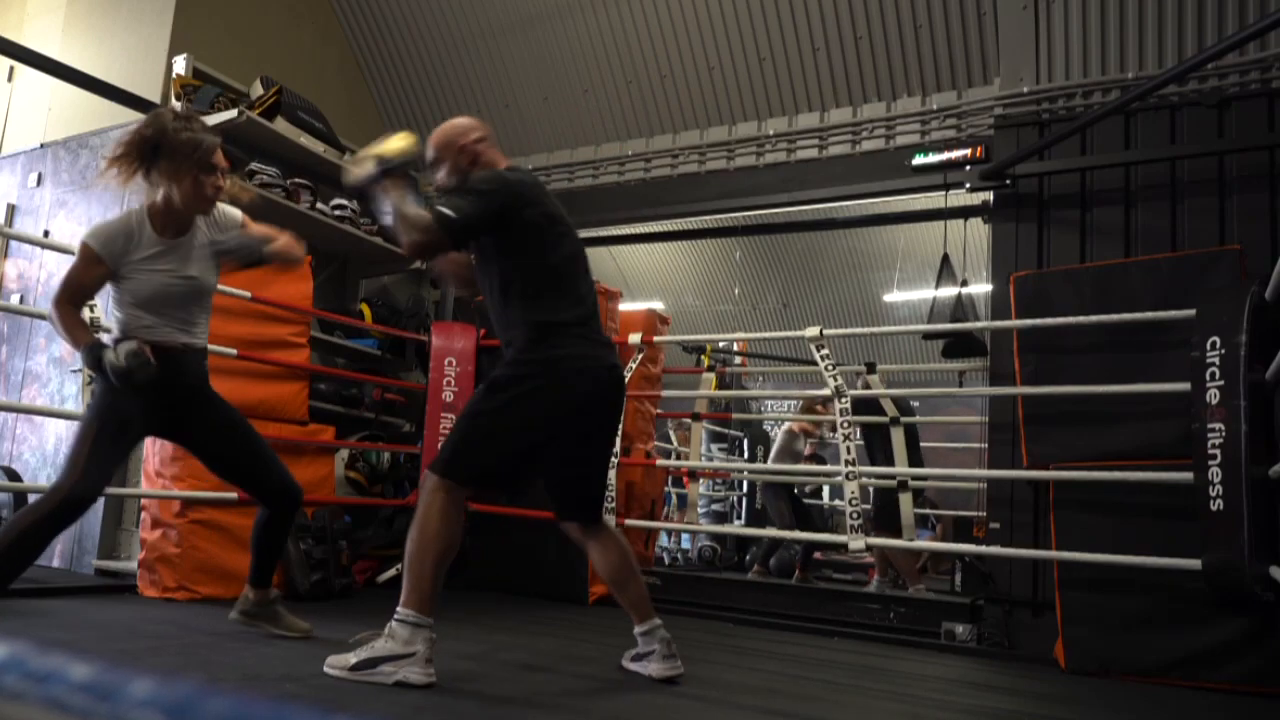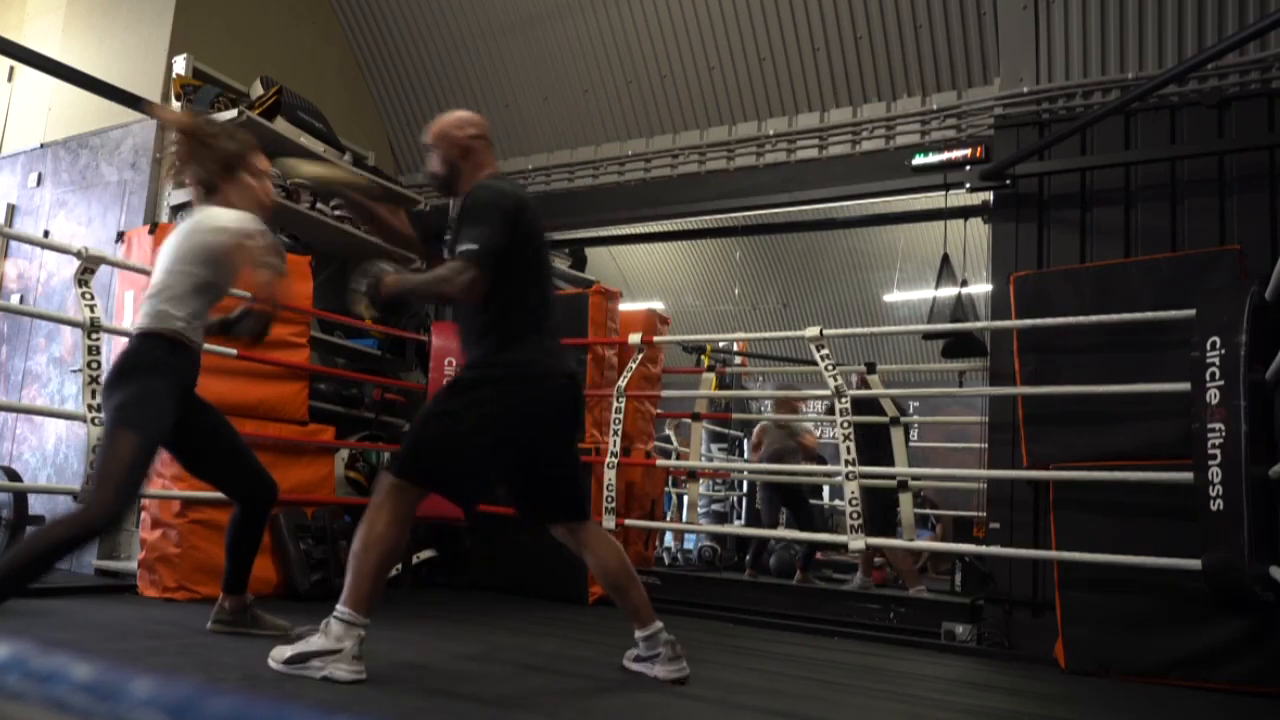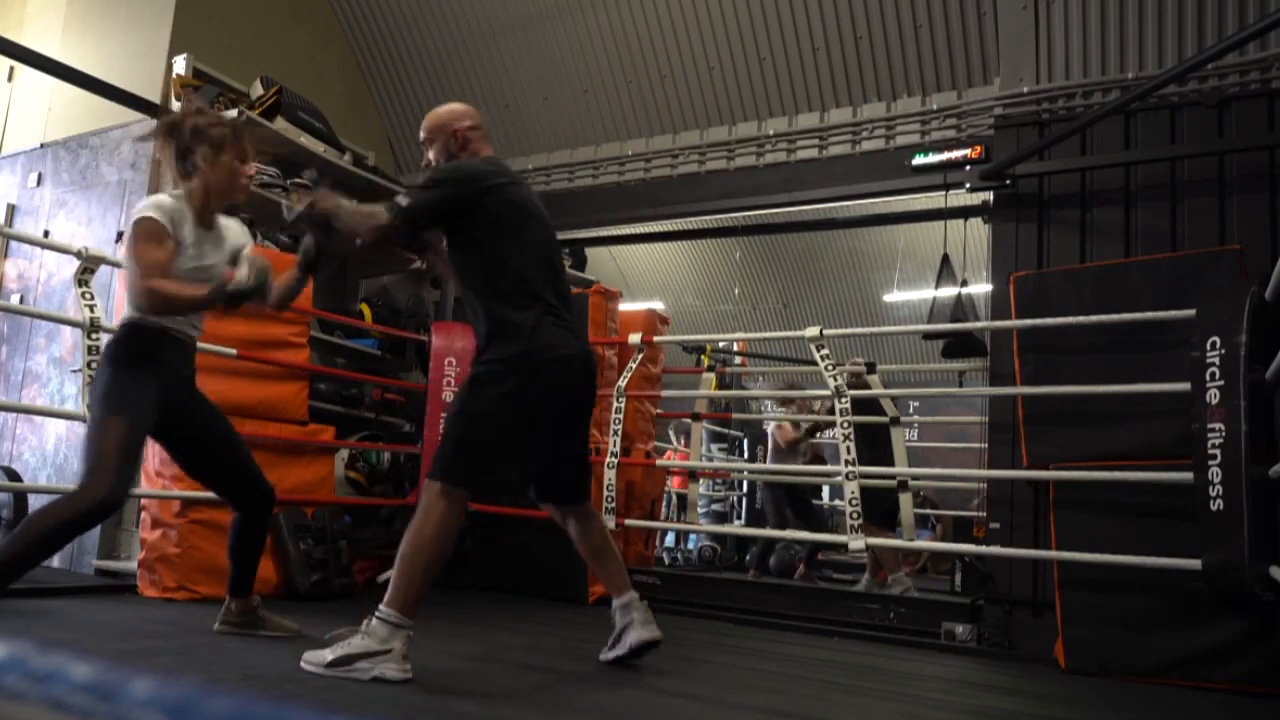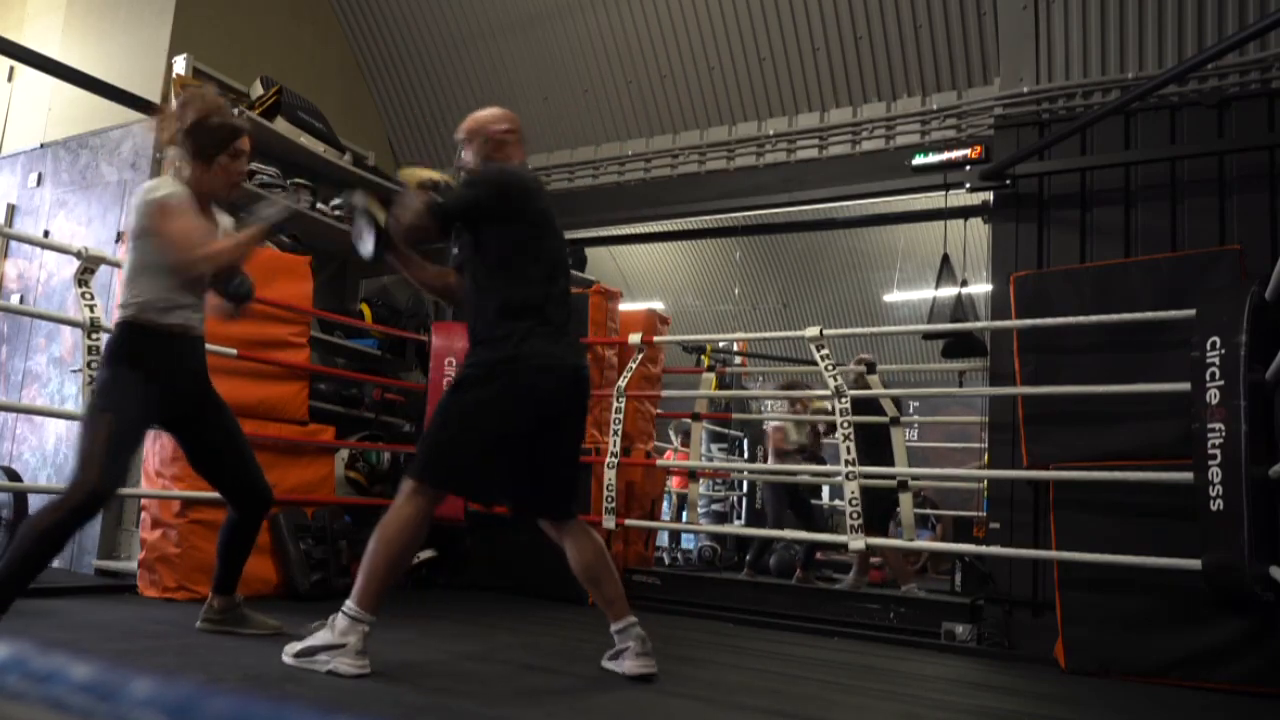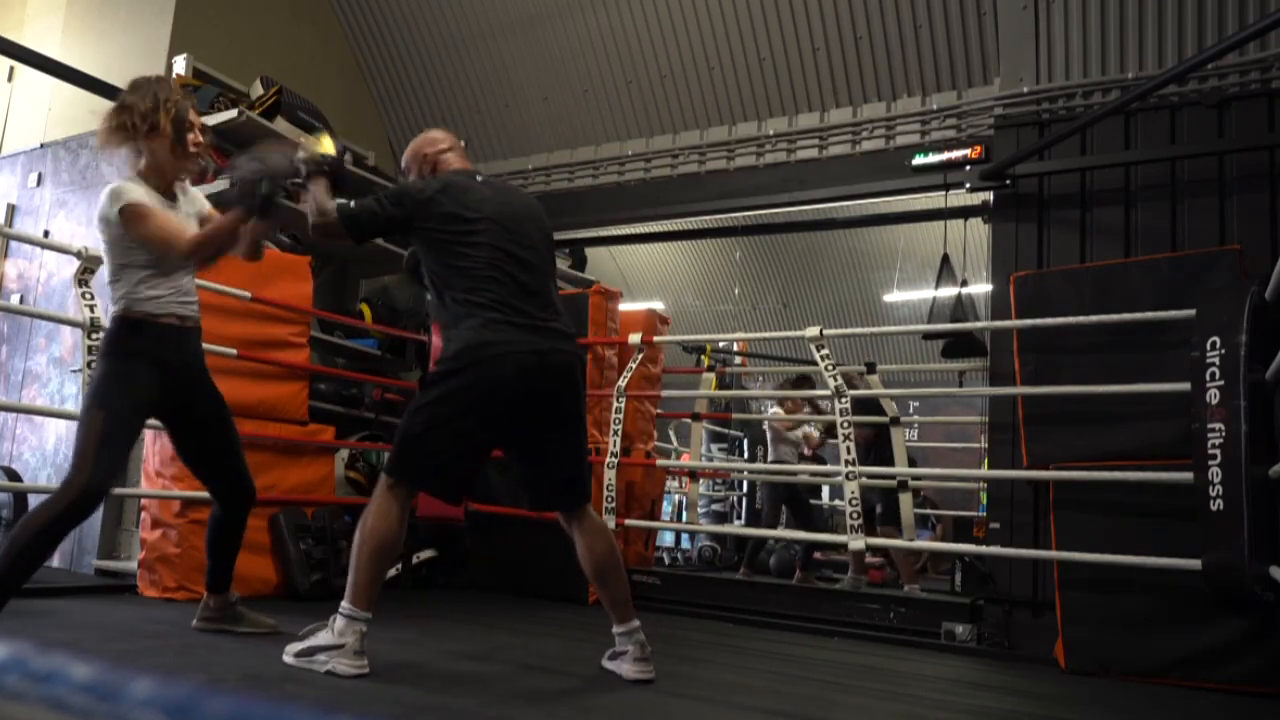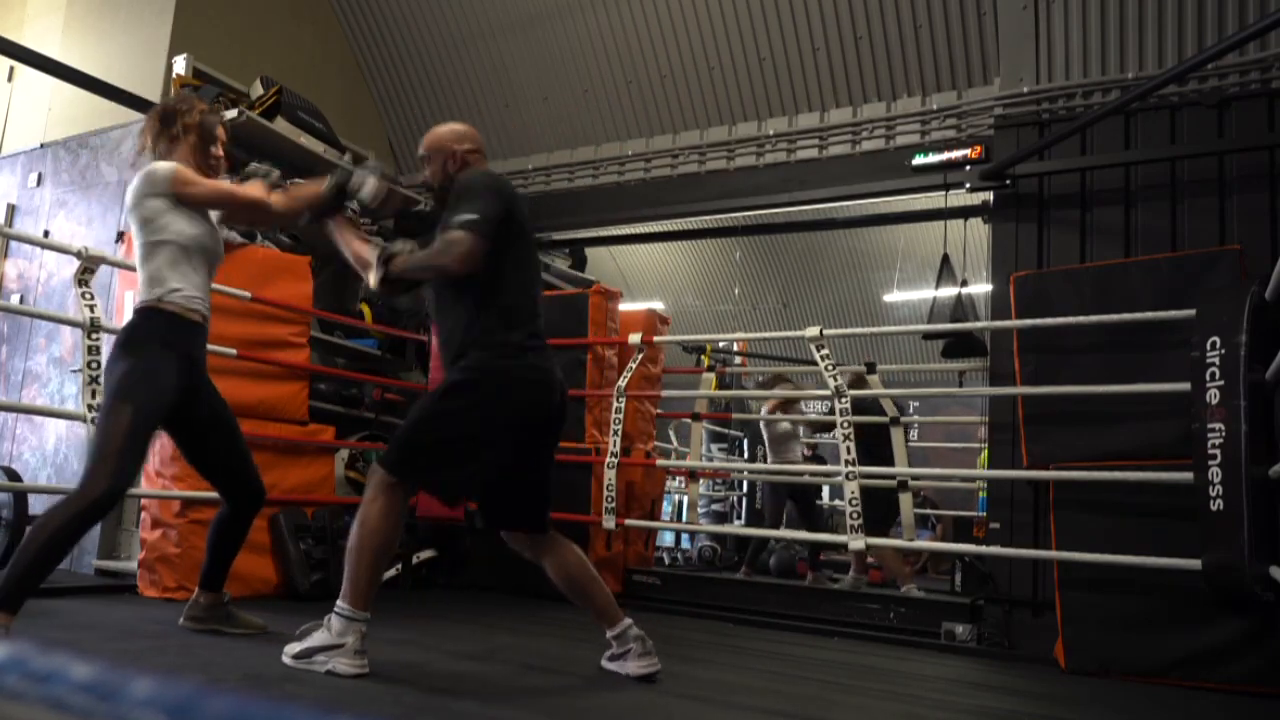
dt=0.7s
person 1, frame 1
left shoulder: (499, 188)
right shoulder: (505, 200)
left elbow: (420, 239)
right elbow: (467, 273)
left wrist: (387, 183)
right wrist: (398, 198)
left hip: (547, 368)
right hip: (592, 374)
left knee: (443, 484)
right knee: (583, 519)
left ankle: (407, 643)
right ankle: (655, 643)
person 1, frame 2
left shoulder: (488, 198)
right shoulder: (499, 202)
left elbow: (463, 283)
right elbow: (418, 241)
left wrist: (397, 285)
right wrist: (366, 204)
left hip: (503, 376)
right hip: (551, 381)
left knee: (396, 489)
right knee: (571, 522)
left ankle: (341, 640)
right ankle: (657, 645)
person 1, frame 3
left shoulder: (469, 178)
right shoulder: (496, 191)
left elbow: (381, 227)
right elbow: (478, 272)
left wrist: (323, 203)
right wrist: (426, 229)
left hip: (524, 360)
right hip: (568, 361)
left knee: (445, 490)
right knee: (567, 502)
left ankle: (383, 642)
right ankle: (632, 617)
person 1, frame 4
left shoulder: (502, 181)
right shoulder: (510, 206)
left elbow: (412, 223)
right elbow: (457, 288)
left wrist: (415, 199)
right wrist: (391, 248)
left hip: (509, 369)
right hip: (562, 374)
left knee: (419, 492)
right knee: (558, 516)
left ankle: (347, 635)
right ankle: (631, 641)
person 1, frame 5
left shoulder: (423, 197)
right shoulder: (527, 205)
left elbow: (324, 222)
left wrist: (318, 179)
left hip: (485, 362)
right hip: (557, 362)
left knee: (395, 488)
right knee: (574, 509)
left ankle: (346, 638)
right ankle: (631, 645)
person 1, frame 6
left shoulder: (483, 187)
right shoulder: (483, 217)
left elbow: (458, 258)
right elbow: (381, 273)
left wrist: (399, 264)
right wrist: (335, 222)
left hip: (493, 380)
right hip: (536, 389)
left knee: (387, 484)
right knee: (528, 534)
left ankle: (343, 637)
right ankle: (629, 642)
person 2, frame 1
left shoulder: (217, 221)
right shoulder: (117, 233)
left elbow: (288, 249)
right elbow: (64, 307)
left wrist: (271, 245)
right wrist: (98, 353)
left hip: (191, 385)
right hip: (132, 382)
left knee: (283, 493)
right knee: (72, 495)
left ankle: (258, 599)
person 2, frame 2
left shoulder: (196, 227)
right shoulder: (238, 226)
right elbow: (266, 303)
left wrist: (229, 323)
right wrist: (272, 267)
left hip: (173, 381)
right hip: (149, 376)
left knee: (259, 491)
right knee: (103, 511)
left ankle: (234, 604)
person 2, frame 3
left shoulder: (234, 232)
right shoulder: (157, 211)
left elbow: (270, 299)
right elbow: (148, 291)
left wrist: (309, 253)
right wrist: (224, 293)
left hip: (177, 378)
right hip: (135, 366)
left knee: (257, 496)
right knee: (100, 496)
left ankle: (240, 607)
person 2, frame 4
left shoulder: (221, 222)
right shoulder: (160, 197)
left elbow: (223, 277)
right elbow: (202, 264)
right wrist: (265, 225)
left hip: (186, 372)
right hip: (136, 363)
left knee: (254, 497)
right knee: (90, 492)
left ankle: (222, 603)
person 2, frame 5
left shoulder: (188, 196)
right shoulder: (125, 194)
left elbow: (249, 250)
right elbow: (191, 250)
left wrist: (255, 213)
right wrist: (244, 202)
left hip: (185, 362)
right hip: (133, 354)
left knee: (237, 492)
right knee: (85, 493)
left ankle: (218, 601)
person 2, frame 6
left shoulder: (201, 203)
right shoulder: (156, 178)
left elbow: (280, 211)
right elbow: (257, 201)
left wrist: (337, 187)
right wrist: (262, 186)
left hip: (189, 360)
right hip: (152, 346)
left knee: (247, 492)
right knee: (103, 487)
left ankle: (207, 602)
person 3, frame 1
left shoulder: (865, 400)
right shoulder: (901, 403)
left knee: (885, 533)
right knee: (881, 529)
left ankle: (917, 590)
right ankle: (880, 582)
person 3, frame 2
left shoulder: (859, 401)
right shoulder: (891, 403)
left knee: (884, 536)
right knee: (869, 528)
left ankle: (918, 590)
right ankle: (864, 578)
person 3, frame 3
left shoulder: (853, 394)
right shoulder: (882, 395)
left hip: (877, 469)
right hip: (893, 468)
left knee: (873, 526)
right knee: (880, 528)
left ankle: (898, 579)
right ankle: (870, 582)
person 3, frame 4
left shoulder: (857, 399)
right shoulder: (888, 398)
right hip: (889, 471)
left knee: (874, 534)
right knee: (868, 529)
left ankle: (909, 588)
right ankle: (858, 578)
person 3, frame 5
left shoulder: (865, 402)
right shoulder: (863, 401)
left elbow: (863, 435)
left knee: (888, 530)
left ankle: (912, 588)
right ankle: (855, 578)
person 3, frame 6
left shoulder: (853, 404)
right shoulder: (890, 404)
left knee: (872, 539)
right knee: (861, 528)
left ankle: (909, 589)
right ankle: (856, 578)
person 4, frame 1
left shoulder: (803, 438)
right shoulder: (793, 425)
right elbow: (809, 429)
left hip: (788, 488)
right hip: (773, 486)
left knee: (814, 531)
right knee: (786, 528)
left ankle: (801, 574)
right ankle: (758, 571)
person 4, frame 2
left shoulder: (802, 429)
right shoulder: (765, 427)
left elbow: (812, 454)
right elbow: (752, 454)
left wrist: (792, 433)
right wrist: (763, 456)
left hip: (793, 486)
right hip: (771, 484)
left knee: (812, 531)
right knee: (768, 526)
left ankle: (803, 574)
right ankle: (750, 573)
person 4, frame 3
left shoulder: (803, 427)
right shoulder: (779, 423)
right elbow: (787, 443)
left wrist: (812, 458)
right wrist: (812, 429)
left hip: (794, 484)
right hip: (773, 483)
left knee: (817, 528)
right knee: (778, 527)
left ankle: (805, 571)
right ankle: (755, 572)
person 4, frame 4
left shoulder: (805, 425)
right shoulder: (781, 422)
left elbow: (814, 452)
right elbow: (777, 450)
right wrist: (802, 448)
left hip: (793, 483)
right hip: (775, 482)
left knee: (814, 528)
right knee: (775, 528)
left ankle: (803, 573)
right ankle: (749, 570)
person 4, frame 5
left shoulder: (800, 425)
right shoulder: (776, 413)
left elbow: (814, 444)
right elbow: (787, 426)
right wrist: (805, 413)
left hip: (793, 479)
left knee: (812, 527)
right knee: (769, 525)
left ankle: (802, 573)
right ankle: (745, 570)
person 4, frame 6
left shoulder: (794, 412)
right shoulder: (767, 413)
right elbow: (777, 403)
left knee: (815, 527)
right knee: (772, 525)
left ankle: (814, 574)
right ankle: (746, 570)
